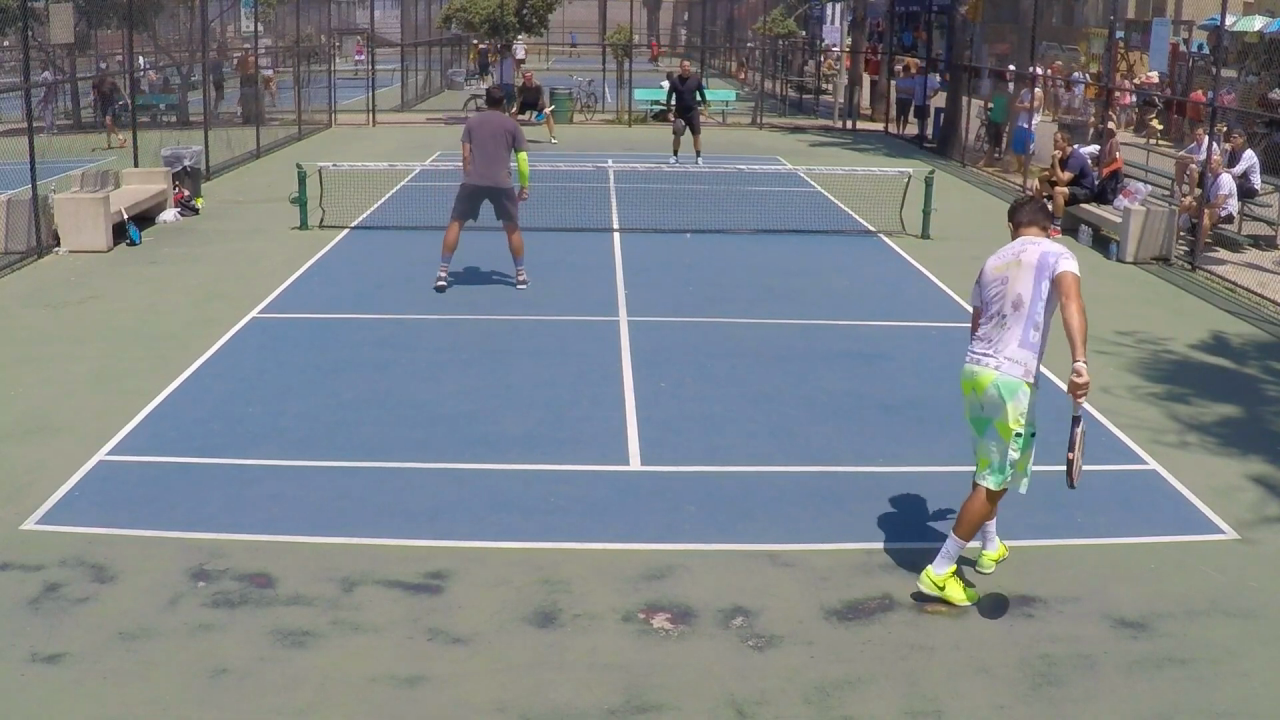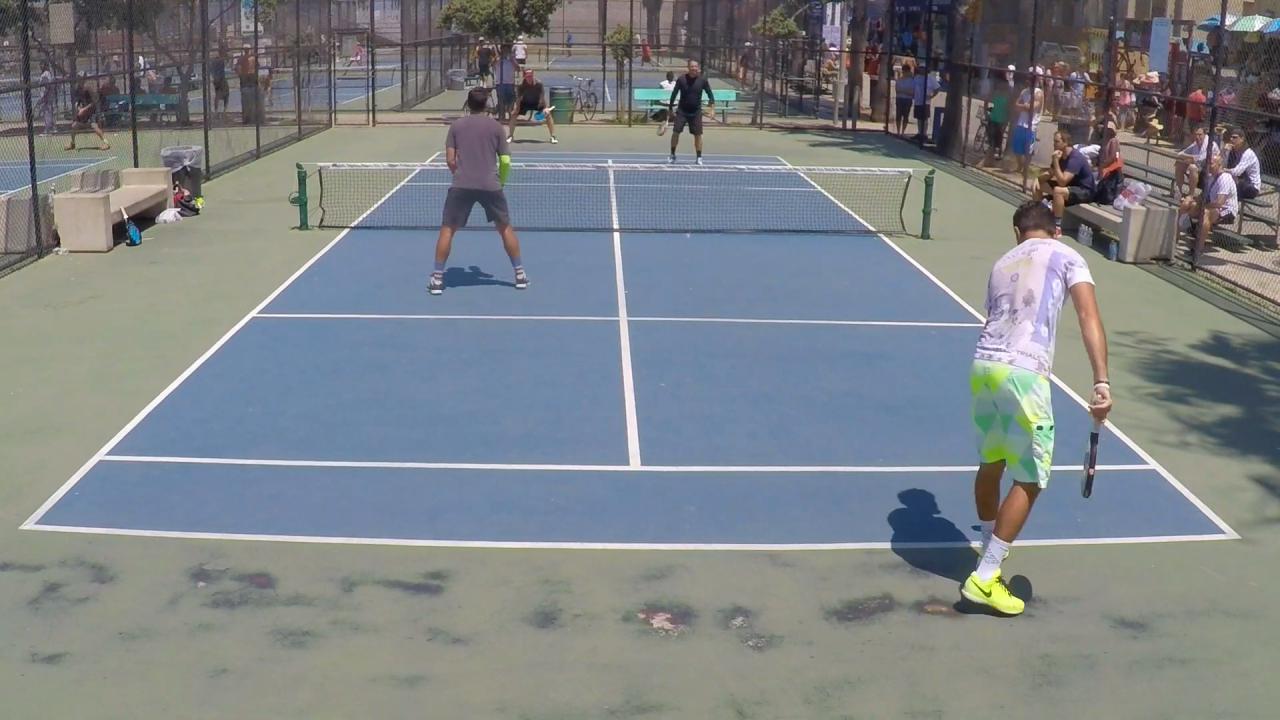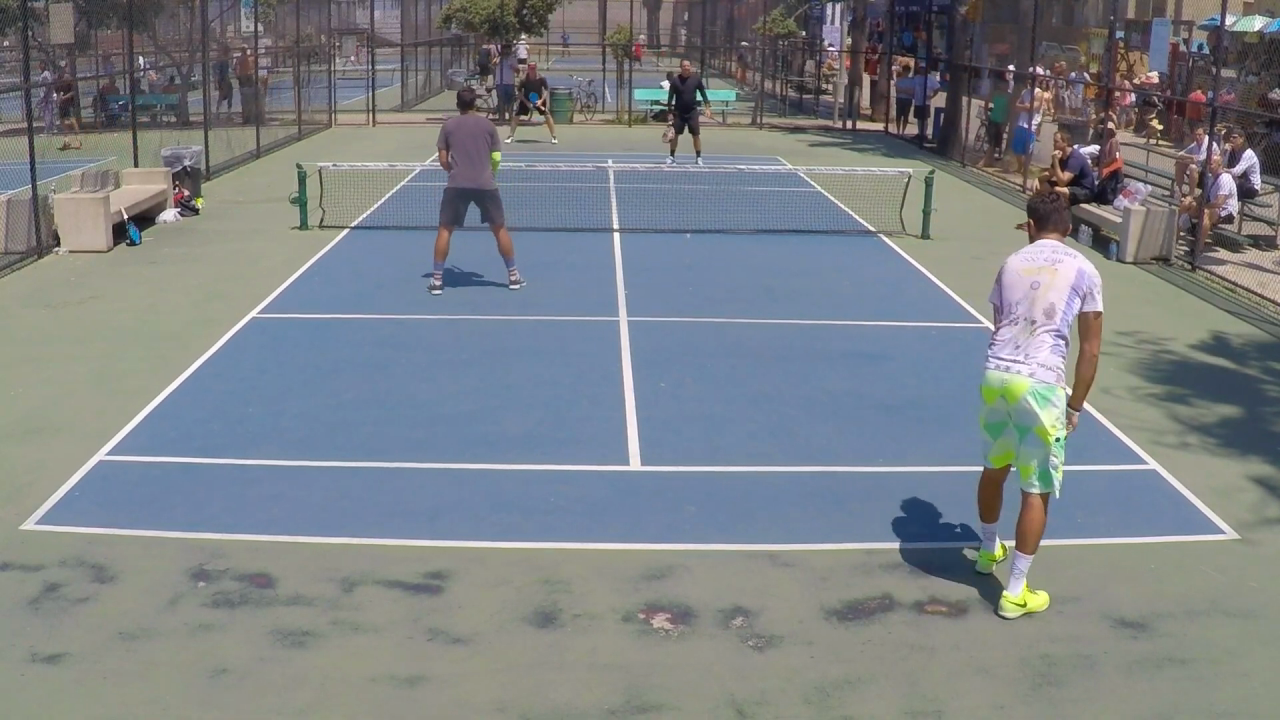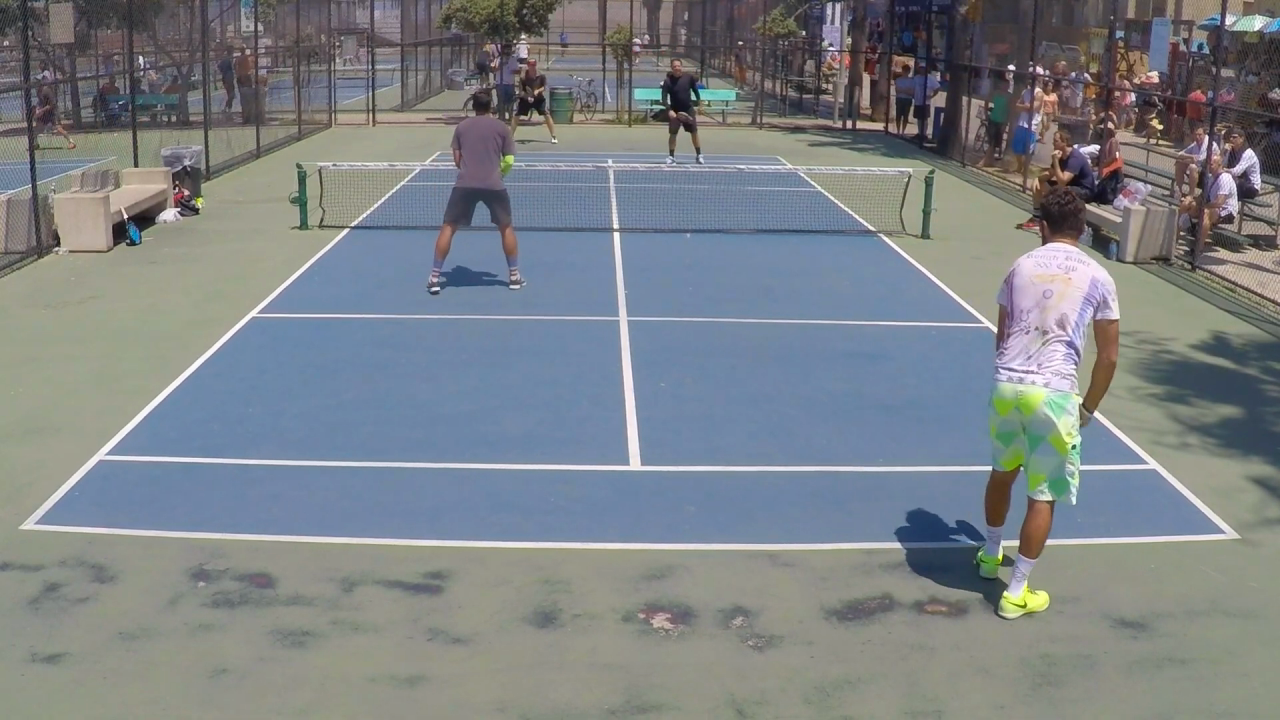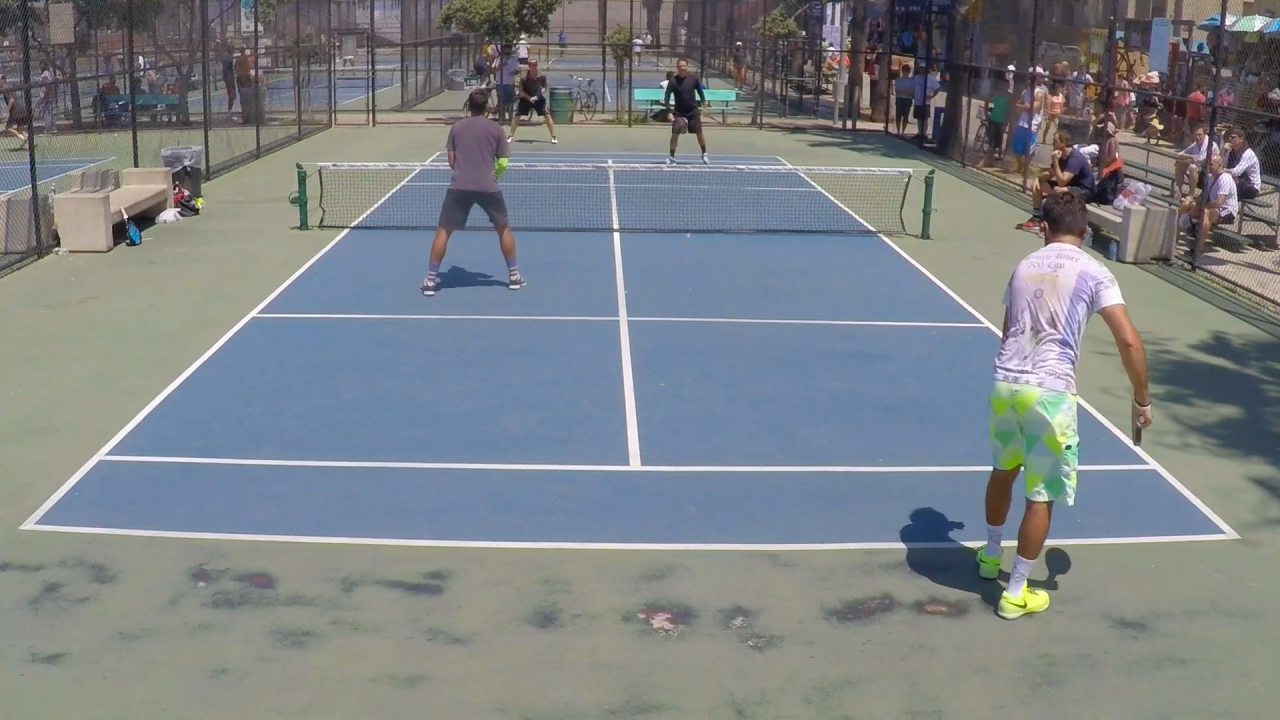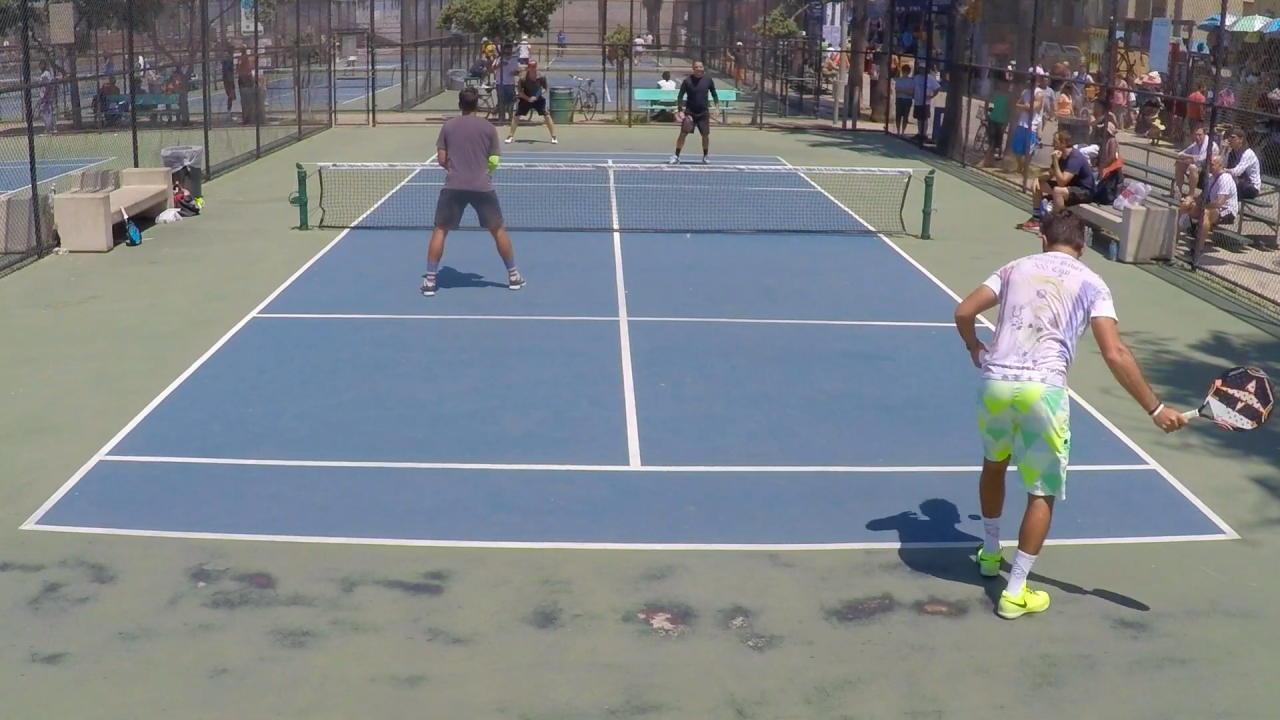
dt=0.3s
person 1, frame 1
left shoulder: (993, 261)
right shoulder: (1056, 254)
right elbow: (1071, 301)
right wrist: (1079, 361)
left hip: (973, 368)
right hip: (1012, 378)
left knee: (988, 467)
right knee: (992, 482)
left ankle: (991, 547)
right ankle: (939, 572)
person 1, frame 2
left shoulder: (1003, 263)
right shoulder: (1065, 256)
right elbow: (1089, 319)
right wrist: (1101, 383)
left hip: (983, 365)
right hip: (1023, 373)
left knee: (990, 464)
right knee: (1026, 482)
left ankle: (989, 550)
right ankle: (985, 577)
person 1, frame 3
left shoulder: (1011, 263)
right shoulder: (1084, 271)
right elbow: (1090, 350)
right wrist: (1073, 408)
left hip: (994, 374)
right hip: (1039, 384)
left knee: (994, 468)
right knee: (1037, 491)
left ankle: (989, 550)
right ankle: (1015, 592)
person 1, frame 4
left shoulder: (1021, 266)
right shoulder: (1098, 278)
right elbow: (1108, 357)
right wrist: (1089, 406)
left hip: (1005, 385)
right hip: (1053, 393)
left knee: (1002, 473)
right knee: (1043, 496)
left ankle: (989, 554)
right ankle: (1016, 593)
person 1, frame 5
left shoulder: (1023, 266)
right shoulder: (1093, 272)
right elbow: (1129, 342)
right wrist: (1142, 402)
left hip: (1003, 384)
right hip: (1049, 393)
left knee: (1002, 472)
right knee: (1041, 496)
left ankle: (991, 555)
right ankle: (1016, 593)
person 1, frame 6
left shoulder: (1015, 268)
right shoulder: (1088, 282)
left elbow: (963, 314)
right elbow: (1113, 353)
left wrist: (976, 351)
right wrist: (1154, 407)
left hip: (994, 384)
right hip: (1043, 391)
left knee: (993, 463)
right knee: (1041, 494)
left ankle: (988, 553)
right ankle: (1014, 592)
person 2, frame 1
left shoulder: (473, 121)
right shoulder: (512, 125)
left elbow: (466, 155)
right elbow: (523, 158)
right wrist: (524, 186)
left hip: (474, 181)
right hip: (502, 183)
left knee: (455, 224)
right knee: (512, 228)
left ankle: (442, 273)
right ankle: (520, 275)
person 2, frame 2
left shoulder: (457, 125)
right shoulder: (496, 127)
left elbow: (450, 159)
right elbow: (505, 161)
right wrist: (501, 181)
left hip: (461, 185)
right hip: (490, 185)
left knee: (447, 229)
right knee: (505, 228)
left ankle: (437, 279)
right ankle: (520, 275)
person 2, frame 3
left shoulder: (448, 126)
right shoulder: (488, 125)
left elbow: (443, 161)
right elbow: (496, 158)
left hip: (456, 185)
right hip: (486, 185)
left knee: (445, 229)
right knee: (499, 229)
left ankle: (437, 280)
right ankle: (513, 276)
person 2, frame 4
left shoulder: (462, 127)
right shoulder: (502, 128)
left elbow: (457, 161)
right elbow: (509, 161)
left hip: (465, 185)
right hip: (494, 185)
left knee: (448, 228)
right knee: (506, 228)
left ankle: (435, 277)
right ankle: (514, 276)
person 2, frame 5
left shoulder: (457, 128)
right shoulder: (496, 129)
left elbow: (451, 161)
right elbow: (503, 163)
left hip: (459, 186)
right hip: (488, 187)
left knee: (444, 231)
right knee: (503, 229)
left ankle: (430, 280)
right ankle: (514, 276)
person 2, frame 6
left shoulder: (448, 126)
right shoulder: (488, 128)
left elbow: (442, 160)
right elbow: (494, 162)
left hip: (453, 186)
right hip: (482, 187)
left knee: (440, 231)
right knee: (498, 230)
left ankle: (430, 280)
right ankle: (513, 276)
